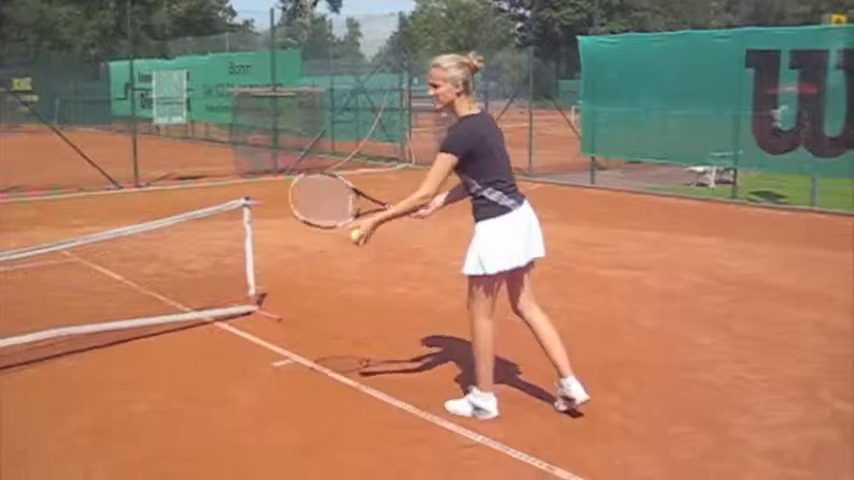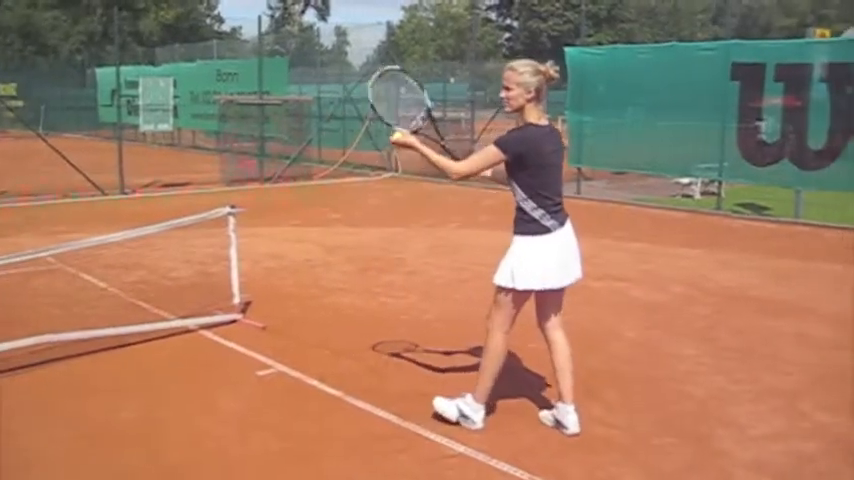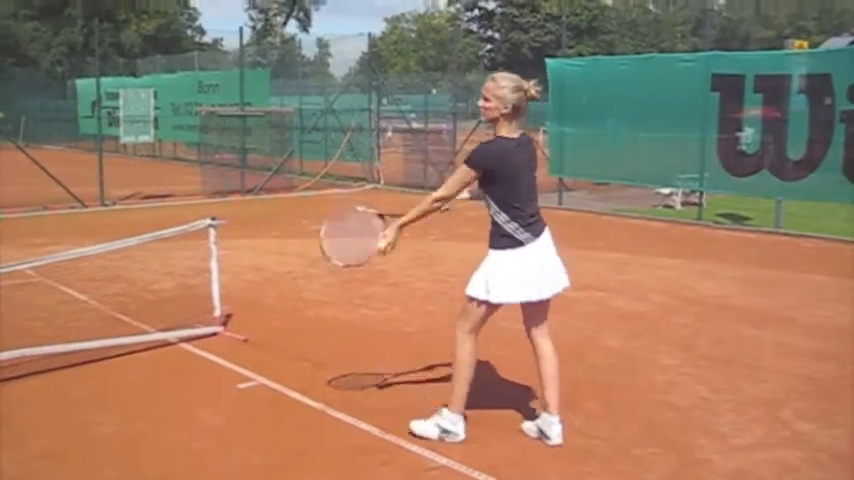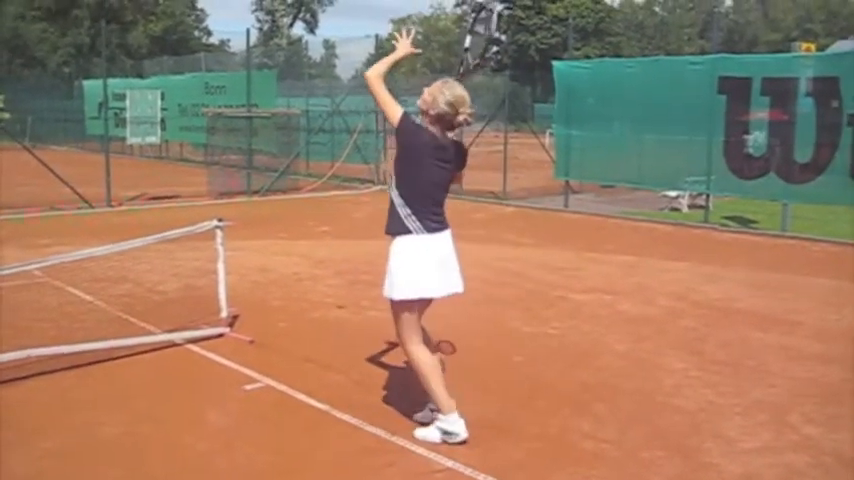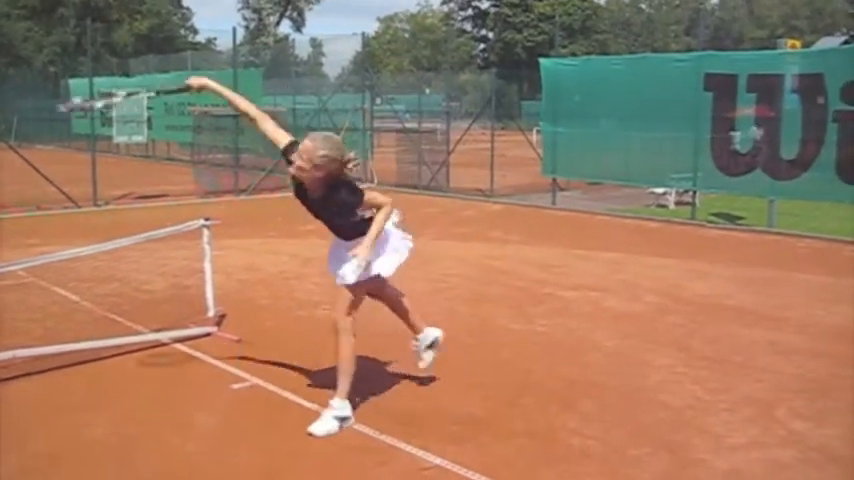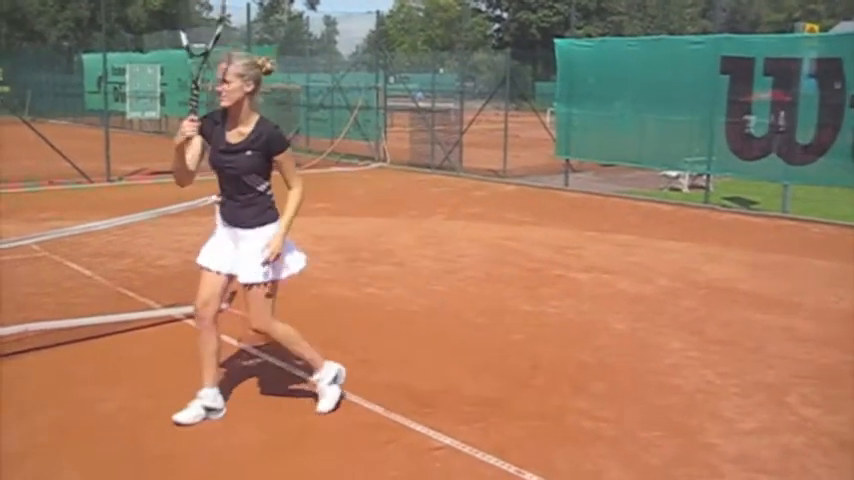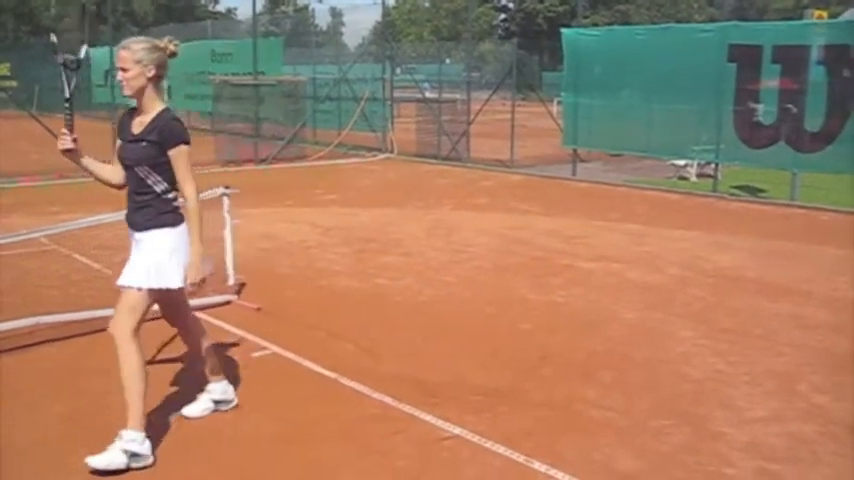
dt=0.7s
person 1, frame 1
left shoulder: (462, 133)
right shoulder: (483, 122)
left elbow: (424, 193)
left wrist: (375, 219)
right wrist: (440, 202)
left hip: (497, 228)
right hip: (520, 218)
left knee: (480, 312)
right knee: (525, 306)
left ankle: (483, 399)
right ankle: (571, 385)
person 1, frame 2
left shoulder: (520, 138)
right shoulder: (550, 134)
left elbow: (458, 171)
left wrist: (414, 143)
right wrist: (497, 170)
left hip: (535, 245)
right hip: (559, 237)
left knee: (498, 325)
right knee: (552, 324)
left ankle: (473, 408)
right ankle: (566, 411)
person 1, frame 3
left shoulder: (489, 153)
right shoulder: (525, 145)
left elbow: (440, 196)
left wrist: (397, 226)
right wrist: (472, 188)
left hip: (510, 257)
right hip: (539, 248)
left knee: (465, 332)
right knee: (539, 335)
left ankle: (452, 419)
right ankle: (550, 423)
person 1, frame 4
left shoulder: (411, 134)
right shoulder: (457, 152)
left elbow: (371, 78)
left wrist: (401, 51)
left hip: (413, 248)
right hip: (440, 244)
left knee: (410, 339)
right knee: (413, 329)
left ankle: (451, 420)
right ankle: (443, 405)
person 1, frame 5
left shoulder: (345, 192)
right shoulder: (294, 160)
left elbow: (386, 206)
right elbow: (260, 117)
left wrist: (367, 247)
right wrist: (215, 86)
left hip: (366, 240)
right hip: (349, 240)
left knee: (342, 318)
right knee: (376, 289)
left ankle: (340, 406)
right ankle: (425, 335)
person 1, frame 6
left shoulder: (269, 135)
right shoulder: (209, 125)
left elbow: (295, 188)
right elbow: (182, 180)
left wrist: (280, 236)
right wrist: (180, 145)
left hip: (261, 233)
right hip: (228, 230)
left knee: (261, 322)
right knee: (204, 309)
left ankle: (327, 371)
right ankle: (209, 396)
person 1, frame 7
left shoulder: (170, 126)
right shoulder: (128, 123)
left elbow: (190, 193)
left wrist: (196, 256)
right wrist: (78, 157)
left hip: (163, 239)
right hip: (151, 235)
left knee: (122, 330)
right knee: (180, 317)
left ankle: (135, 441)
right ankle: (220, 387)
